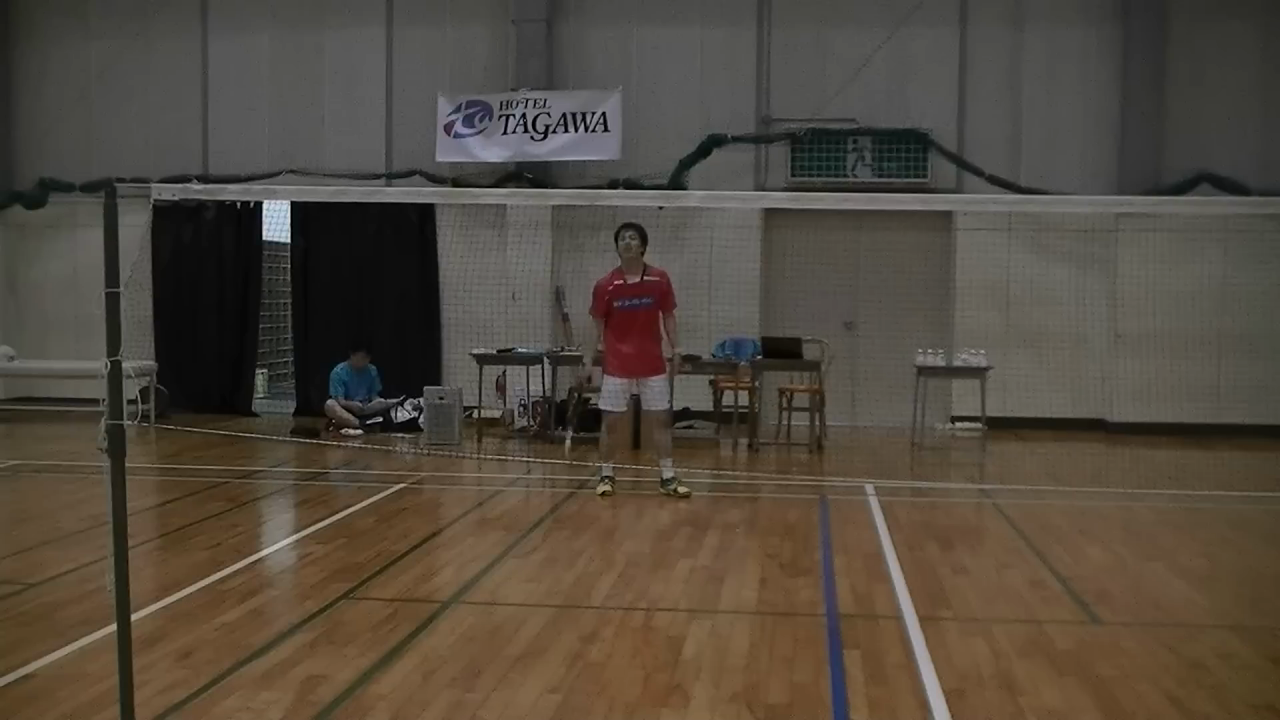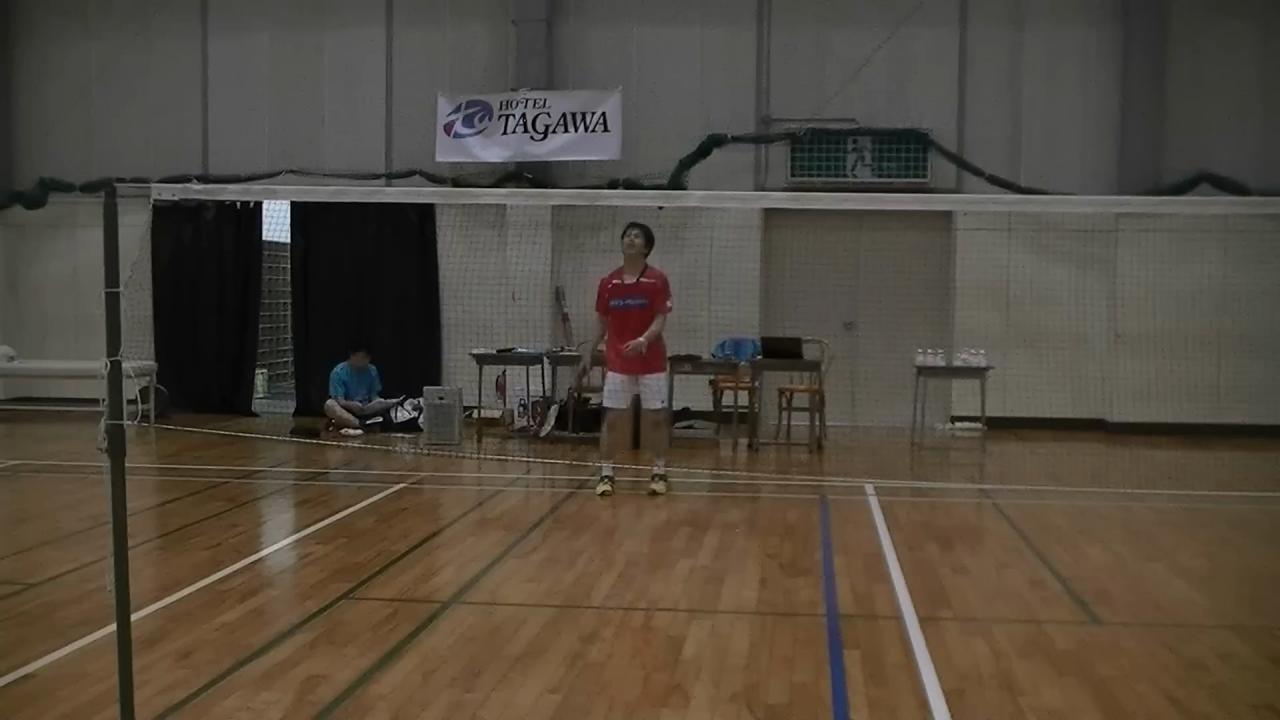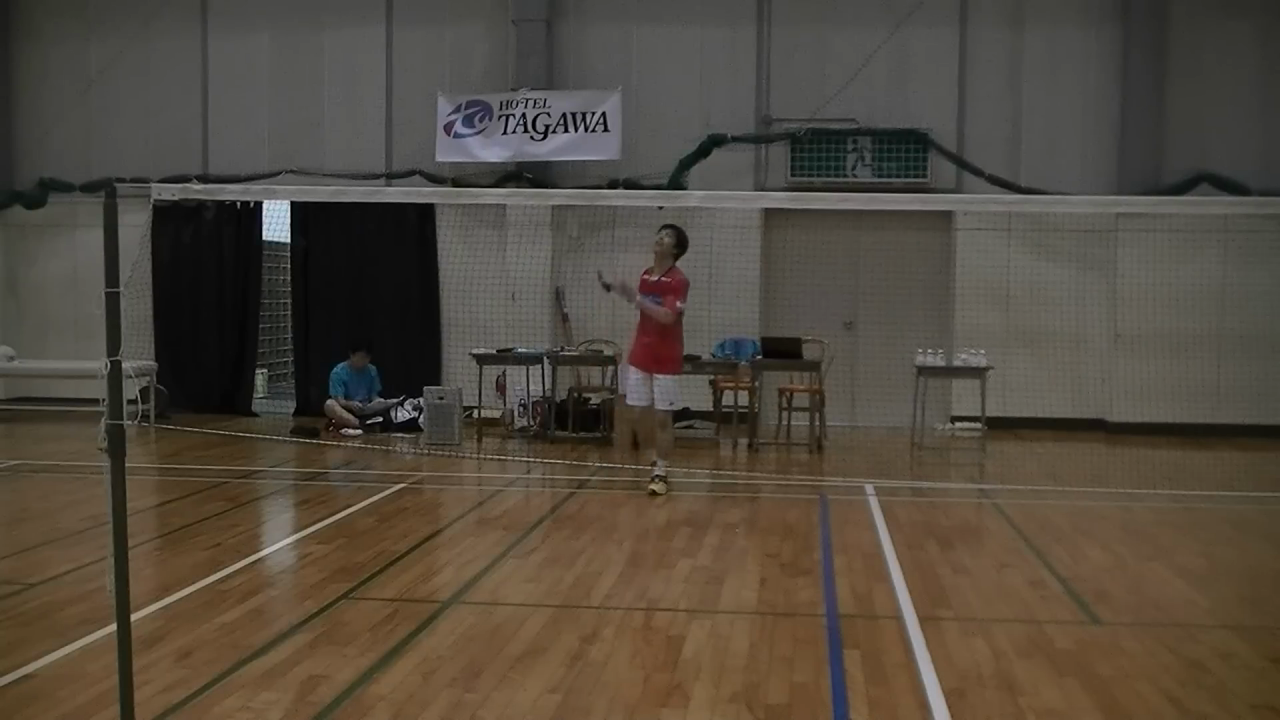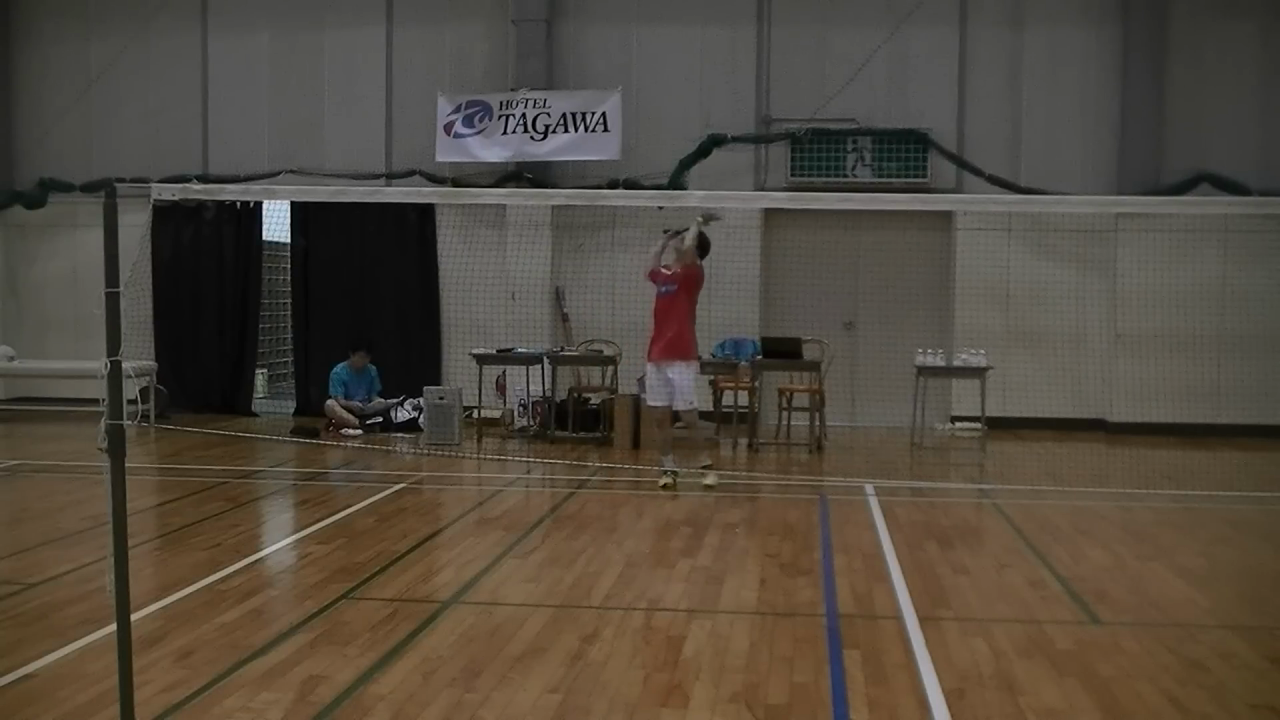
dt=0.4s
person 1, frame 1
left shoulder: (660, 279)
right shoulder: (605, 285)
left elbow: (668, 317)
right elbow: (599, 326)
left wrist: (674, 351)
left hip: (652, 364)
right hip: (617, 365)
left knee: (660, 419)
right knee: (612, 421)
left ankle: (668, 478)
right ankle: (606, 475)
person 1, frame 2
left shoulder: (658, 280)
right shoulder: (608, 282)
left elbow: (661, 319)
right elbow: (602, 322)
left wrist: (643, 340)
right wrist: (589, 354)
left hip: (651, 363)
right hip: (617, 363)
left knee: (656, 418)
right knee: (612, 419)
left ankle: (659, 473)
right ankle: (606, 474)
person 1, frame 3
left shoulder: (678, 281)
right shoulder: (647, 277)
left elbow: (667, 316)
left wrist: (637, 298)
right wrist: (621, 290)
left hip: (666, 360)
right hip: (640, 356)
left knee: (661, 418)
right knee: (640, 416)
left ankle: (660, 474)
right ankle: (655, 467)
person 1, frame 4
left shoulder: (693, 272)
right shoulder: (662, 273)
left elbow: (687, 251)
right elbow: (651, 272)
left wrist: (697, 226)
right wrist: (667, 240)
left hip: (683, 356)
right hip: (657, 355)
left knee: (688, 415)
right knee: (660, 416)
left ankle: (705, 464)
right ankle: (668, 468)
